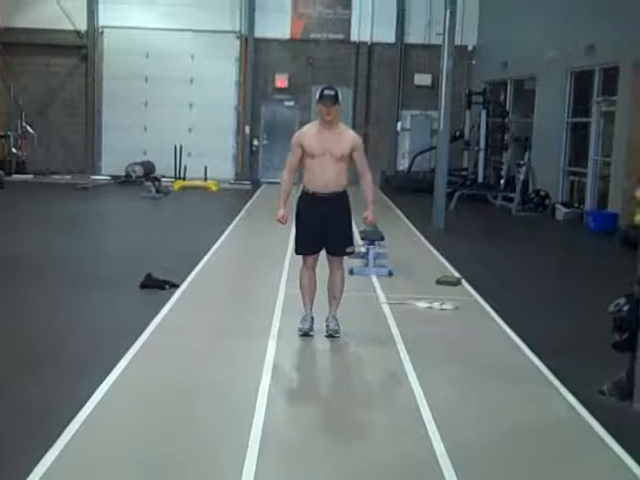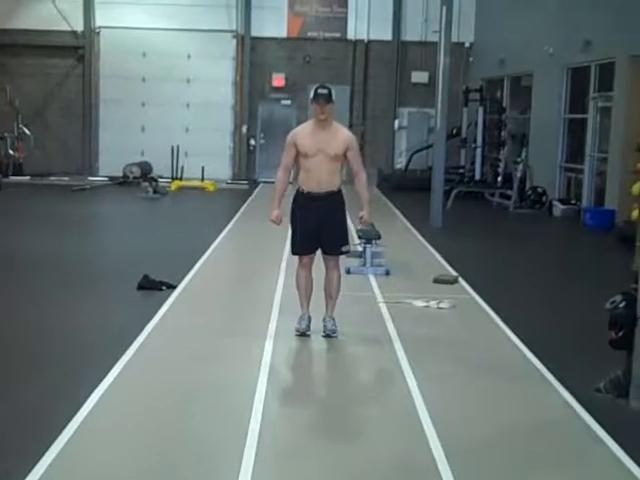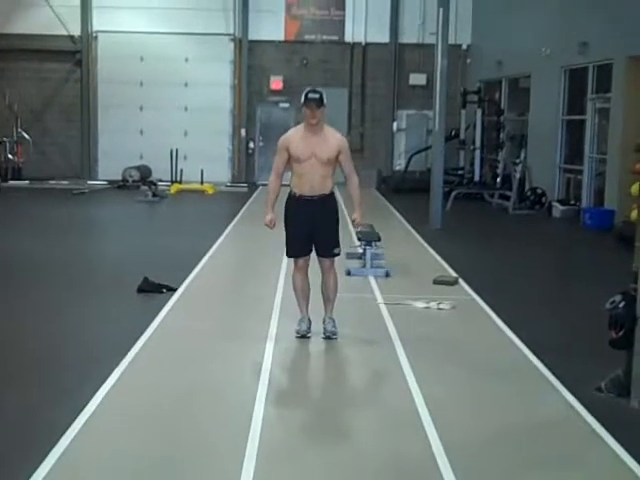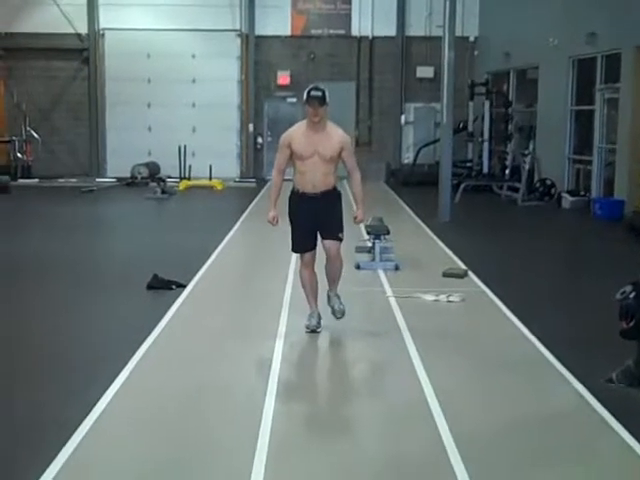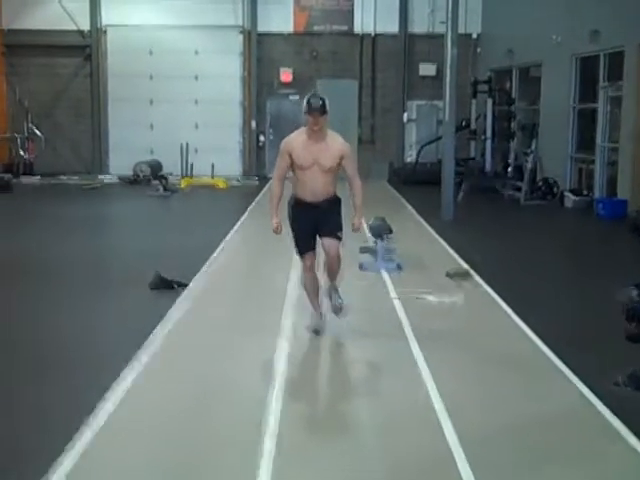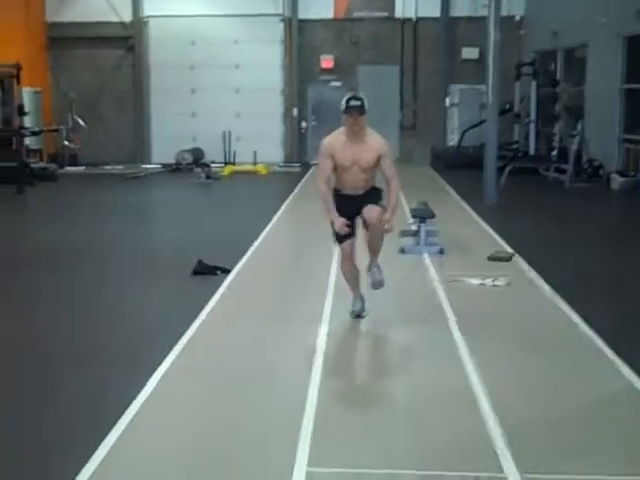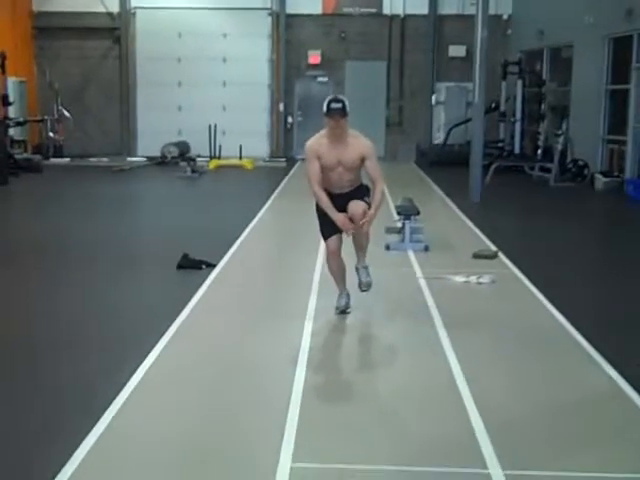
dt=0.4s
person 1, frame 1
left shoulder: (352, 139)
right shoulder: (302, 135)
left elbow: (364, 174)
right elbow: (289, 171)
left wrist: (370, 207)
right wrist: (282, 205)
left hip: (338, 203)
right hip: (309, 201)
left knee: (336, 262)
right knee: (308, 261)
left ankle: (332, 316)
right ankle: (307, 314)
person 1, frame 2
left shoulder: (346, 137)
right shoulder: (297, 135)
left elbow: (359, 173)
right elbow: (284, 171)
left wrist: (365, 206)
right wrist: (276, 206)
left hip: (332, 202)
right hip: (304, 201)
left knee: (332, 262)
right knee: (304, 262)
left ankle: (329, 316)
right ankle: (305, 314)
person 1, frame 3
left shoulder: (338, 141)
right shoulder: (288, 139)
left elbow: (351, 176)
right elbow: (276, 175)
left wrist: (357, 209)
right wrist: (270, 210)
left hip: (325, 205)
right hip: (297, 205)
left knee: (327, 265)
right knee: (300, 264)
left ankle: (329, 317)
right ankle: (304, 317)
person 1, frame 4
left shoulder: (340, 137)
right shoulder: (290, 136)
left elbow: (353, 172)
right elbow: (278, 172)
left wrist: (359, 206)
right wrist: (272, 207)
left hip: (329, 199)
right hip: (300, 201)
left knee: (333, 251)
right knee: (306, 259)
left ankle: (333, 293)
right ankle: (313, 311)
person 1, frame 5
left shoulder: (340, 146)
right shoulder: (290, 144)
left elbow: (354, 180)
right elbow: (278, 179)
left wrist: (358, 214)
right wrist: (274, 214)
left hip: (329, 206)
right hip: (301, 208)
left knee: (332, 251)
right knee: (308, 262)
left ankle: (333, 287)
right ankle: (317, 312)
person 1, frame 6
left shoulder: (379, 144)
right shoulder: (329, 144)
left elbow: (392, 180)
right elbow: (323, 183)
left wrist: (390, 214)
right wrist: (334, 216)
left hip: (368, 195)
right hip: (341, 199)
left knee: (375, 218)
right knee: (346, 251)
left ankle: (374, 264)
right ankle: (357, 297)
person 1, frame 7
left shoulder: (363, 145)
right shoulder: (313, 146)
left elbow: (378, 182)
right elbow: (315, 186)
left wrist: (373, 211)
right wrist: (335, 216)
left hip: (356, 192)
right hip: (327, 198)
left knee: (358, 213)
right knee: (332, 248)
left ankle: (362, 264)
right ankle: (342, 293)
